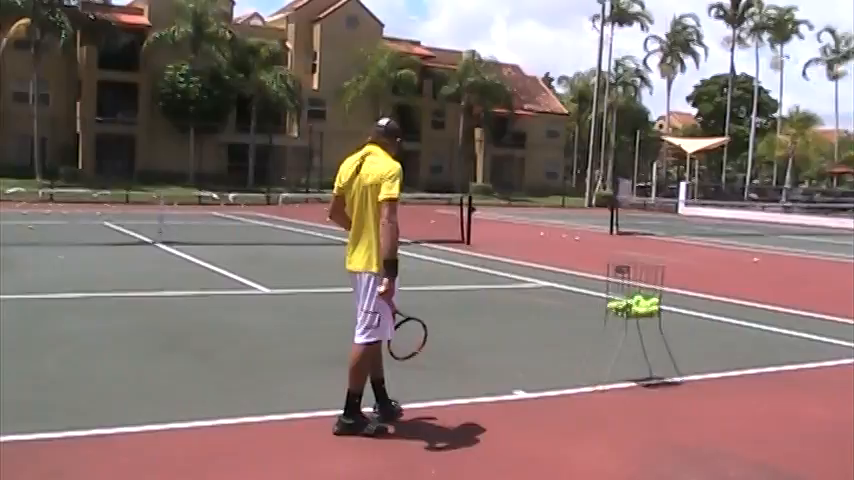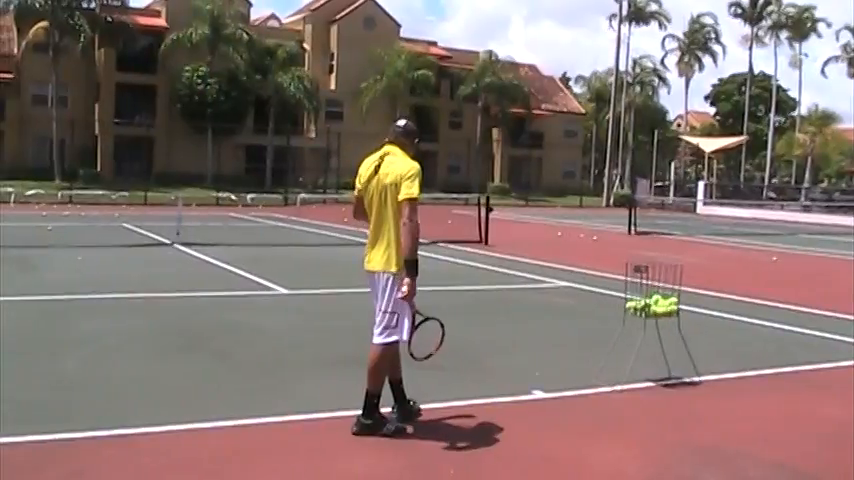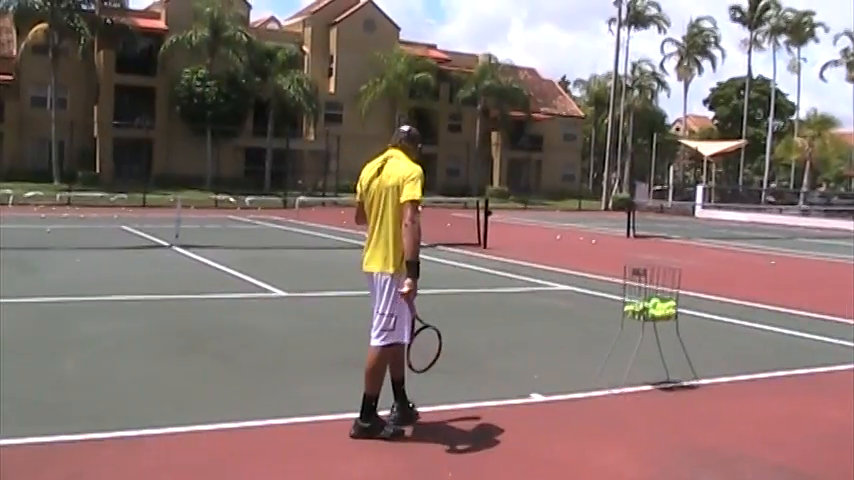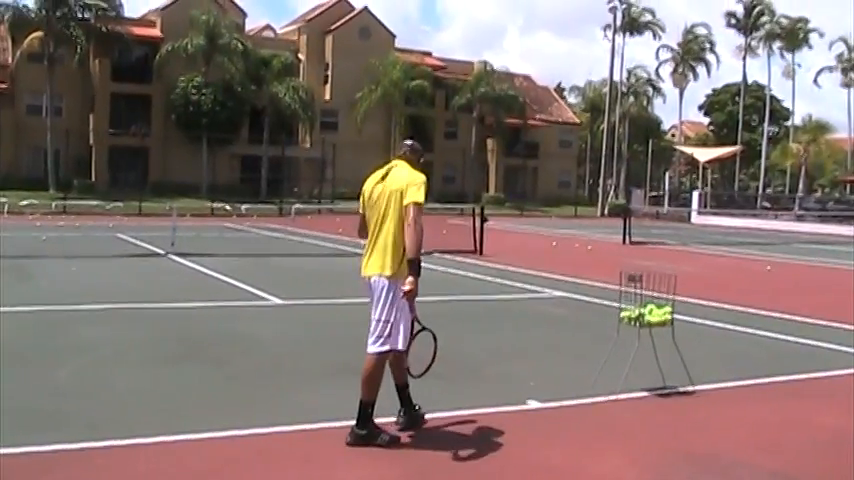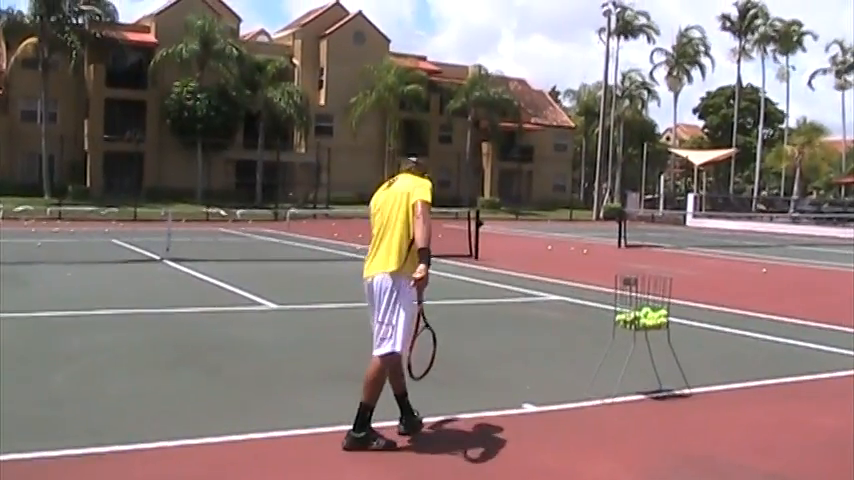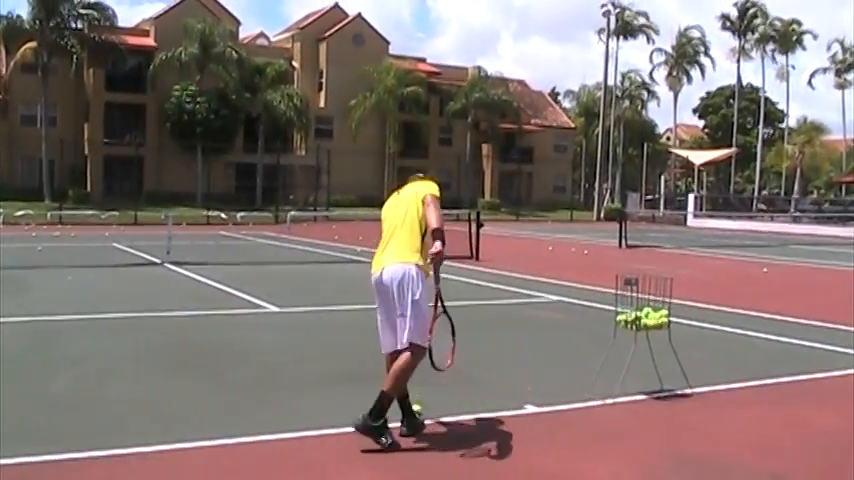
dt=0.2s
person 1, frame 1
left shoulder: (349, 164)
right shoulder: (389, 168)
left elbow: (335, 213)
right elbow: (388, 221)
right wrist: (390, 273)
left hip: (357, 259)
right hip: (375, 264)
left knee: (372, 335)
right knee: (367, 338)
left ankle: (382, 403)
right ankle: (350, 415)
person 1, frame 2
left shoulder: (367, 164)
right shoulder: (408, 167)
left elbow: (358, 212)
right elbow: (408, 222)
right wrist: (411, 272)
left hip: (375, 259)
right hip: (394, 263)
left knee: (390, 335)
right knee: (386, 338)
left ankle: (401, 403)
right ankle: (369, 416)
person 1, frame 3
left shoulder: (370, 168)
right shoulder: (411, 171)
left elbow: (360, 217)
right elbow: (410, 223)
right wrist: (412, 272)
left hip: (374, 260)
right hip: (393, 265)
left knee: (396, 335)
right knee: (385, 340)
left ankle: (401, 405)
right ankle: (367, 419)
person 1, frame 4
left shoulder: (373, 179)
right shoulder: (414, 178)
right elbow: (412, 223)
right wrist: (414, 270)
left hip: (373, 267)
right hip: (392, 272)
left knee: (395, 342)
right knee: (381, 347)
left ankle: (408, 409)
right ankle: (363, 426)
person 1, frame 5
left shoulder: (382, 191)
right shoulder: (419, 184)
right elbow: (420, 217)
right wrist: (424, 261)
left hip: (372, 271)
right hip: (394, 274)
left knee: (389, 349)
right knee: (387, 353)
left ankle: (408, 415)
right ankle: (360, 430)
person 1, frame 6
left shoulder: (392, 200)
right shoulder: (426, 187)
right elbow: (432, 206)
right wrist: (438, 238)
left hip: (380, 268)
right hip: (404, 268)
left knee: (394, 348)
right knee: (414, 347)
left ankle: (409, 417)
right ankle: (374, 417)
